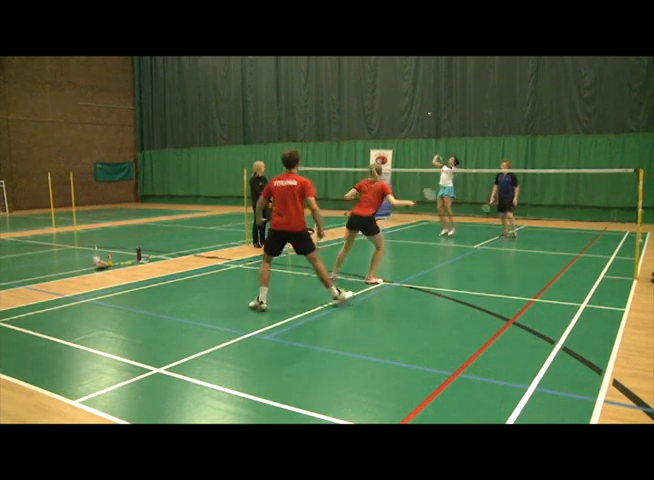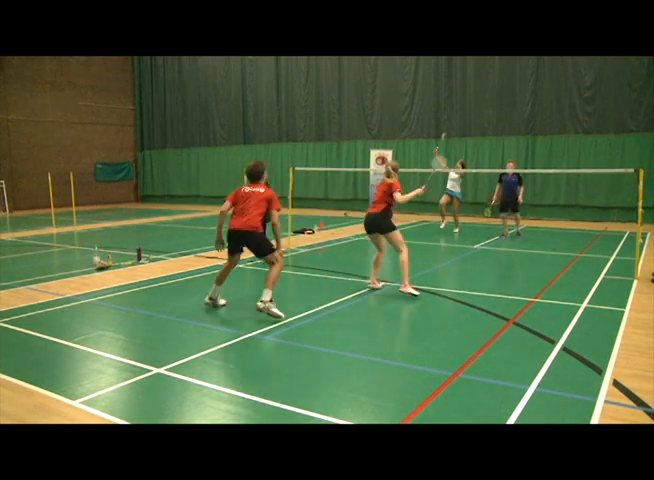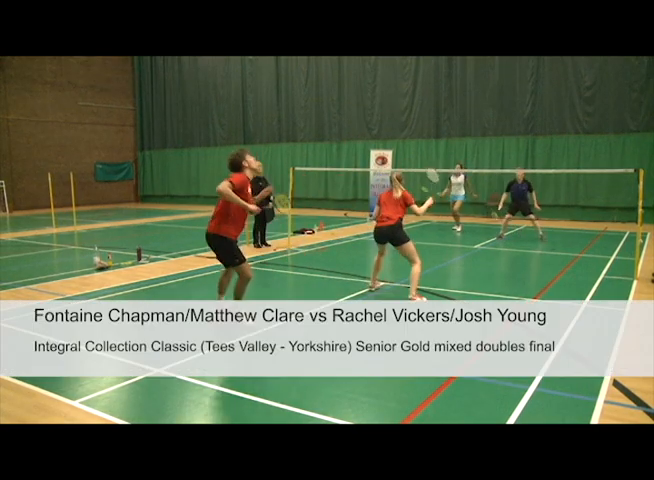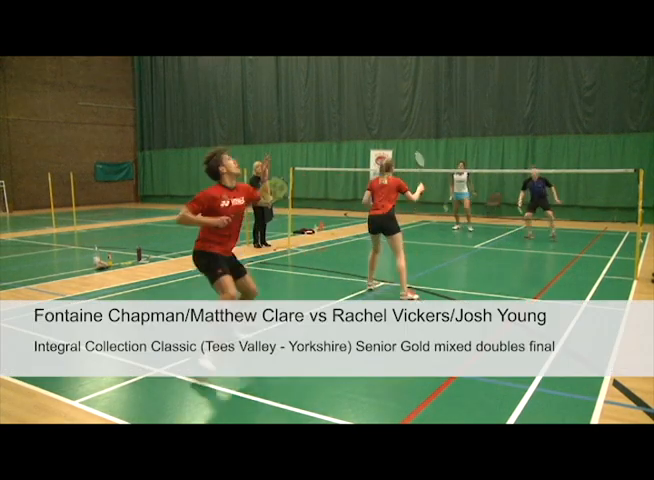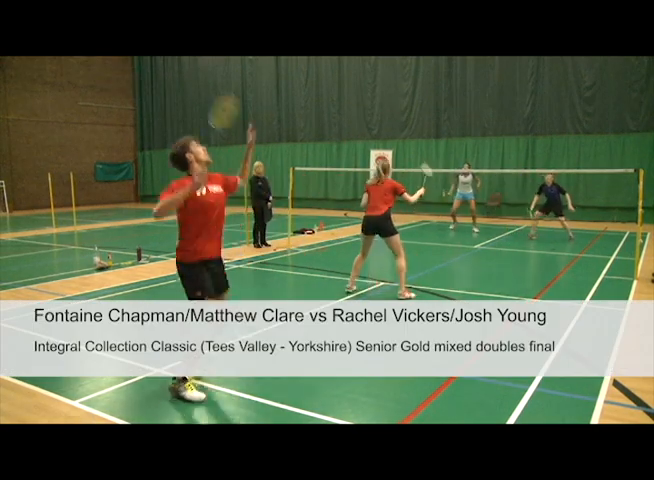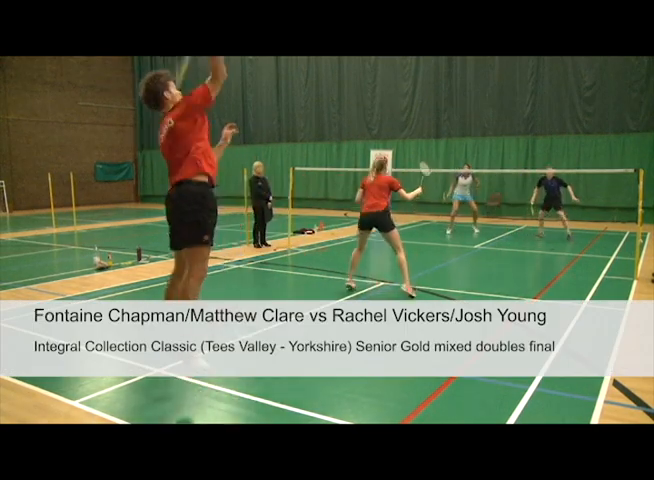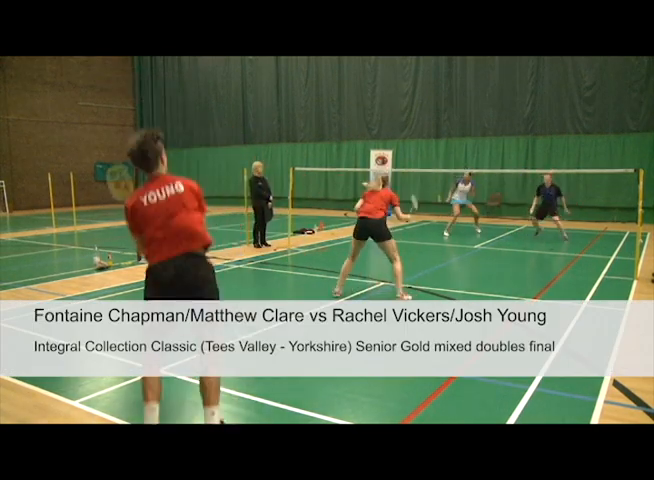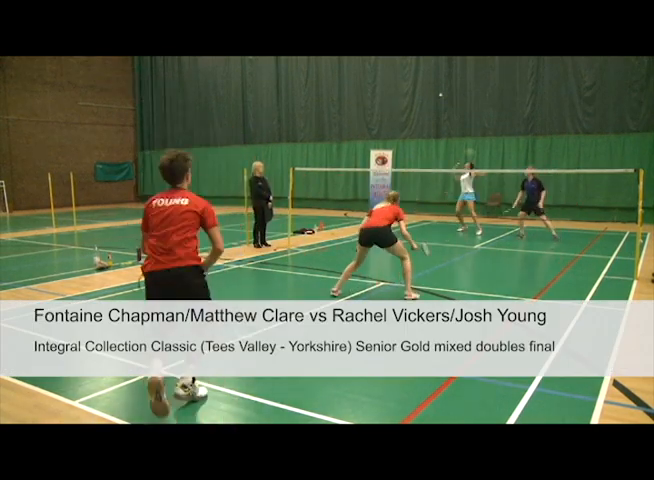
dt=0.3s
person 1, frame 1
left shoulder: (273, 182)
right shoulder: (304, 182)
left elbow: (259, 204)
right elbow: (313, 207)
left wrist: (258, 218)
right wrist: (320, 228)
left hip: (277, 228)
right hip: (298, 228)
left knee: (267, 260)
right knee: (315, 260)
left ankle: (261, 300)
right ankle: (337, 295)
person 1, frame 2
left shoulder: (241, 191)
right shoulder: (271, 194)
left elbow: (223, 210)
right elbow: (275, 221)
left wrist: (219, 236)
right wrist: (279, 244)
left hip: (234, 230)
right hip: (250, 231)
left knee: (232, 262)
right knee: (278, 262)
left ankle: (213, 297)
right ankle: (266, 302)
person 1, frame 3
left shoulder: (244, 183)
right shoulder: (241, 179)
right elbow: (220, 189)
left wrist: (259, 197)
right wrist: (246, 206)
left hip: (219, 234)
right hip: (220, 235)
left knee: (231, 269)
right knee: (246, 274)
left ankle: (220, 302)
person 1, frame 4
left shoulder: (245, 190)
right shoulder: (210, 194)
left elbow: (264, 202)
right elbow: (182, 217)
right wrist: (213, 221)
left hip: (226, 255)
right hip: (207, 254)
left knee: (251, 292)
right knee: (231, 294)
person 1, frame 5
left shoulder: (219, 181)
right shoulder: (181, 185)
left elbow: (243, 179)
right elbow: (159, 211)
left wrist: (249, 149)
right wrist: (191, 187)
left hip: (214, 258)
right hip: (191, 262)
right ankle: (180, 380)
person 1, frame 6
left shoulder: (166, 132)
right shoulder: (185, 111)
right elbow: (219, 77)
left wrist: (223, 142)
left hip: (180, 195)
right hip: (196, 193)
left knee: (181, 272)
right knee: (196, 272)
person 1, frame 7
left shoulder: (134, 204)
right shoulder: (189, 187)
left hip: (159, 272)
right hip: (193, 265)
left ankle: (151, 420)
right ankle: (212, 418)
person 1, frame 8
left shoulder: (152, 204)
right shoulder: (200, 204)
left elbow: (145, 245)
right elbow: (219, 247)
right wrist: (207, 265)
left hip: (154, 273)
right hip: (187, 269)
left ankle: (156, 381)
right ankle: (186, 383)
person 2, frame 1
left shoulder: (363, 183)
right shoulder: (384, 186)
left elbow: (347, 196)
right elbow: (393, 202)
right wrist: (407, 203)
left hip: (354, 217)
right hip: (367, 220)
left knee: (347, 246)
right knee: (380, 247)
left ankle: (335, 272)
right ankle: (371, 276)
person 2, frame 2
left shoulder: (382, 183)
right shoulder: (394, 183)
right elbow: (399, 199)
right wrist: (416, 192)
left hip: (369, 219)
right hip: (380, 218)
left knee: (381, 250)
right knee: (403, 250)
left ankle: (373, 281)
right ankle: (405, 285)
person 2, frame 3
left shoulder: (383, 195)
right shoulder: (405, 195)
left elbow: (375, 216)
right elbow: (419, 212)
right wrist: (428, 203)
left hip: (378, 230)
right hip: (394, 229)
left knee: (381, 253)
right knee: (416, 261)
left ankle: (373, 283)
right ankle: (413, 295)
person 2, frame 4
left shoulder: (373, 182)
right shoulder: (397, 182)
left elbow: (365, 201)
right elbow: (413, 198)
right wrist: (419, 189)
left hip: (373, 218)
right hip: (387, 218)
left knee: (375, 250)
right knee: (400, 255)
left ankle: (371, 282)
right ankle: (405, 291)
person 2, frame 5
left shoulder: (370, 184)
right shoulder: (393, 184)
left elbow: (363, 204)
right elbow: (411, 200)
right wrist: (420, 192)
left hip: (368, 220)
right hip: (383, 220)
left knee: (363, 253)
right knee: (400, 255)
left ankle: (351, 284)
right ankle: (402, 291)
person 2, frame 6
left shoulder: (366, 180)
right shoulder: (390, 180)
left elbow: (358, 199)
right elbow: (407, 197)
right wrist: (417, 191)
left hip: (365, 216)
right hip: (381, 215)
left knee: (360, 248)
right knee: (399, 250)
left ankle: (350, 280)
right ankle: (407, 284)
person 2, frame 7
left shoulder: (368, 192)
right shoulder: (391, 194)
left elbow: (357, 209)
right elbow: (400, 216)
right wrist: (407, 217)
left hip: (362, 223)
right hip: (378, 224)
left knee: (352, 258)
right knee: (395, 259)
left ankle: (338, 289)
right ankle: (400, 293)
person 2, frame 8
left shoulder: (375, 208)
right shoulder: (397, 210)
left elbow: (361, 227)
right elbow: (404, 231)
left wrist: (360, 243)
right wrist: (413, 243)
left hip: (366, 232)
right hip: (382, 232)
left knee: (357, 263)
right knee: (405, 257)
left ankle: (336, 289)
right ankle: (409, 292)
